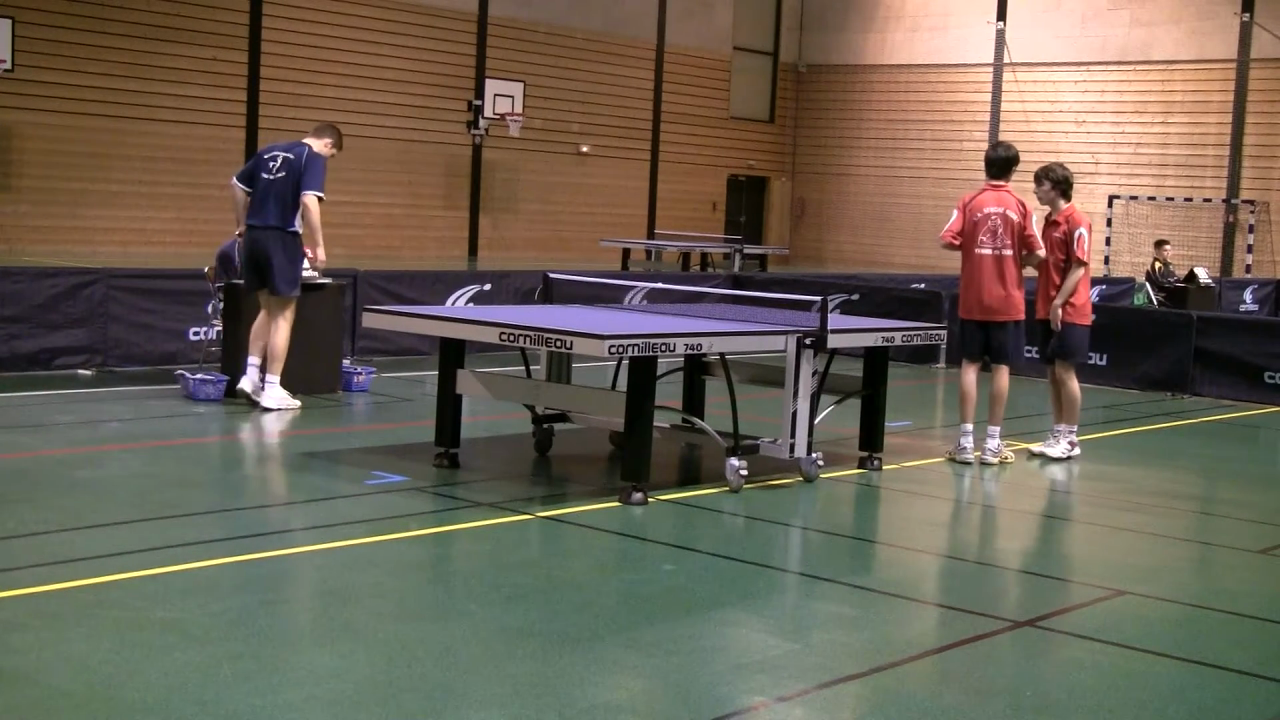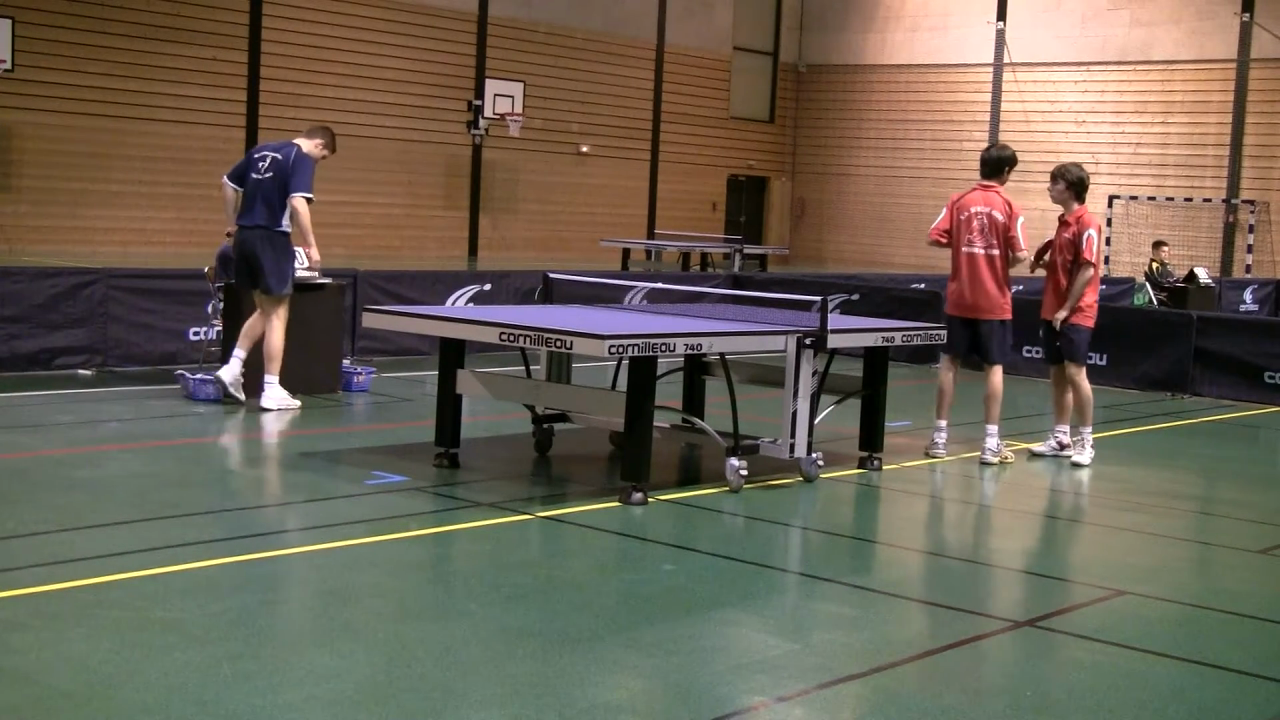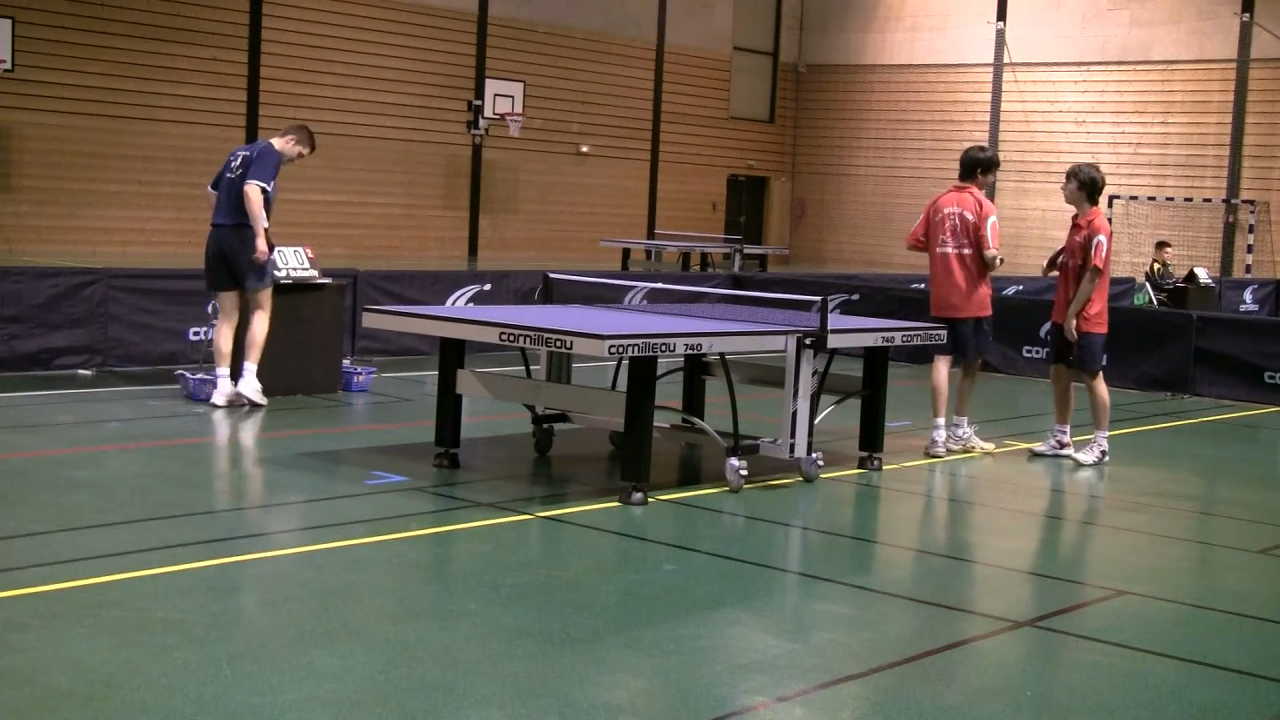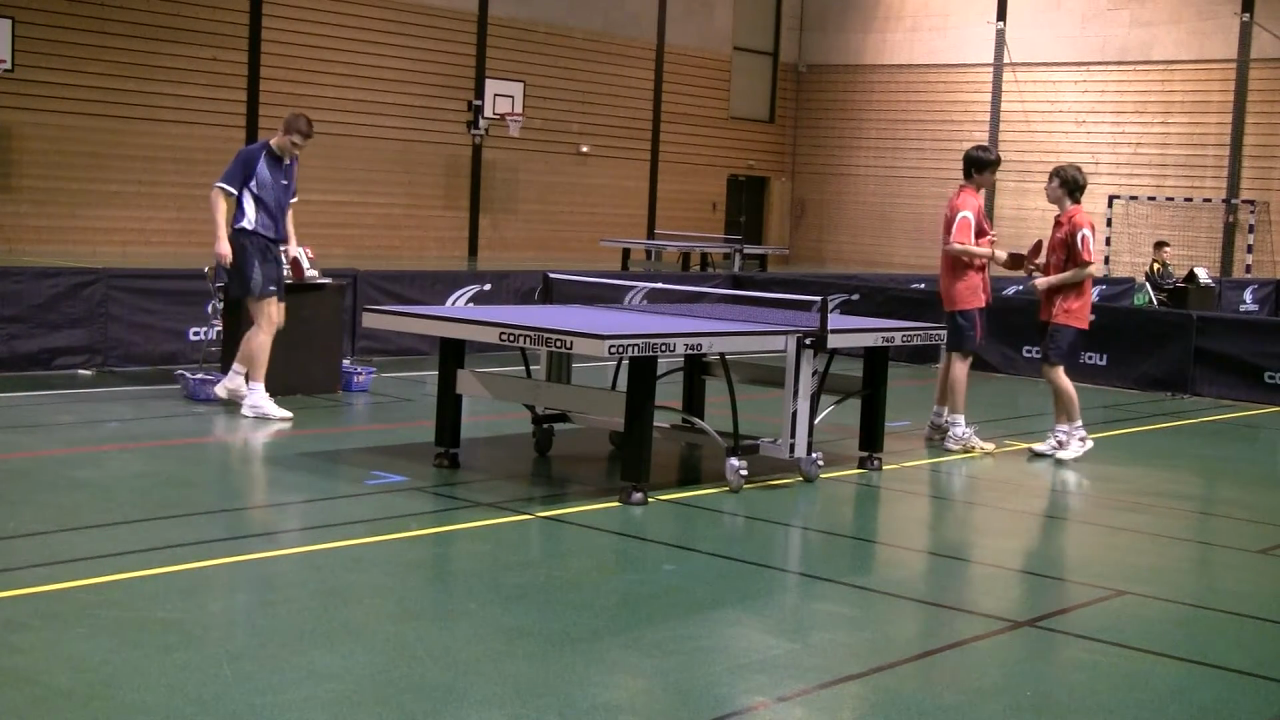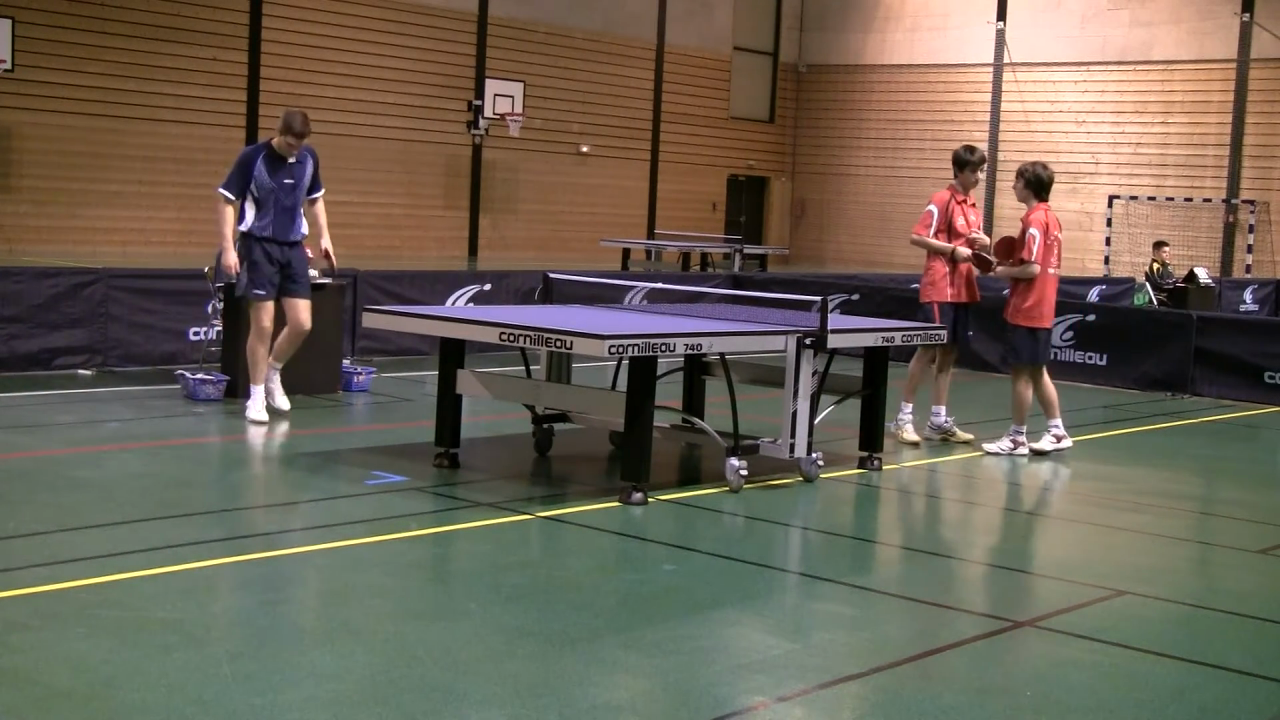
dt=0.7s
person 1, frame 1
left shoulder: (969, 202)
right shoulder: (1020, 206)
left elbow: (947, 241)
right elbow: (1038, 254)
left hip: (973, 301)
right hip: (1007, 303)
left knee: (969, 368)
right knee: (1001, 369)
left ankle: (965, 441)
right ankle: (992, 444)
person 1, frame 2
left shoulder: (958, 201)
right shoulder: (1009, 207)
left elbow: (935, 238)
right elbow: (1020, 255)
right wrist: (1003, 261)
left hip: (959, 299)
right hip: (994, 302)
left knee: (949, 363)
right knee: (994, 368)
left ankle: (939, 436)
right ankle: (991, 443)
person 1, frame 3
left shoulder: (938, 202)
right shoulder: (983, 206)
left elbow: (914, 243)
right elbow: (990, 254)
right wrist: (995, 263)
left hip: (942, 298)
right hip: (973, 298)
left knee: (942, 361)
right knee: (970, 363)
left ankle: (938, 434)
right ankle: (959, 432)
person 1, frame 4
left shoulder: (959, 199)
right shoulder: (969, 203)
right elbow: (955, 247)
left wrist: (984, 241)
right wrist: (991, 253)
left hip: (955, 289)
right hip: (966, 290)
left knee: (951, 355)
right knee: (962, 357)
left ankle: (938, 422)
right ankle: (958, 432)
person 1, frame 5
left shoulder: (973, 206)
right shoulder: (942, 200)
right elbow: (917, 237)
left wrist: (982, 242)
right wrist: (953, 250)
left hip: (963, 289)
right hip: (939, 288)
left knee: (948, 352)
right knee: (927, 350)
left ankle: (938, 421)
right ankle: (904, 417)
person 2, frame 1
left shoulder: (1077, 221)
right shoulder: (1049, 221)
left elbow: (1079, 268)
left wrist: (1058, 303)
left hip: (1070, 311)
right hip: (1049, 310)
left knee: (1066, 372)
right knee: (1053, 373)
left ankle: (1070, 439)
right ankle: (1058, 435)
person 2, frame 2
left shoulder: (1087, 223)
right shoulder: (1063, 222)
left elbow: (1087, 270)
left wrist: (1067, 308)
right wrist: (1042, 262)
left hip: (1076, 312)
right hip: (1054, 311)
left knee: (1075, 372)
right knee: (1057, 374)
left ankle: (1086, 440)
right ankle: (1061, 438)
person 2, frame 3
left shoulder: (1098, 227)
right shoulder: (1077, 222)
left elbow: (1093, 277)
left wrist: (1073, 315)
right wrist: (1057, 265)
left hip: (1087, 318)
right hip: (1064, 315)
left knee: (1092, 377)
right knee: (1059, 374)
left ankle: (1100, 445)
right ankle: (1061, 438)
person 2, frame 4
left shoulder: (1079, 223)
right shoulder: (1061, 221)
left elbow: (1088, 269)
left wrist: (1049, 281)
right wrist: (1041, 267)
left hip: (1068, 313)
right hip: (1053, 311)
left knee: (1053, 370)
right knee: (1056, 372)
left ankle: (1079, 434)
right ankle: (1061, 436)
person 2, frame 5
left shoulder: (1033, 220)
right shoulder: (1050, 218)
left elbow: (1031, 268)
left wrist: (1004, 272)
right wrist: (1011, 265)
left hip: (1025, 311)
right hip: (1041, 310)
left knee: (1021, 372)
right knee: (1037, 372)
left ankle: (1017, 438)
right ankle: (1057, 431)
person 3, frame 1
left shoulder: (268, 151)
right shoulder: (313, 158)
left elbow: (237, 186)
right elbow: (308, 201)
left wrist: (243, 225)
right wrist: (318, 246)
left hip: (254, 237)
right hip: (281, 239)
left knee: (266, 313)
right knee: (282, 316)
left ankle: (251, 377)
right ankle: (272, 390)
person 3, frame 2
left shoulder: (260, 151)
right shoulder: (301, 159)
left elbow: (228, 184)
right elbow: (297, 203)
left wrist: (234, 224)
right wrist: (311, 245)
left hip: (245, 237)
right hip: (271, 240)
left knee: (264, 311)
right knee: (276, 316)
left ankle: (233, 368)
right ankle: (272, 390)
person 3, frame 3
left shoulder: (242, 153)
right shoulder: (270, 154)
left elbow: (214, 190)
right elbow: (250, 191)
right wrist: (260, 236)
left hip: (219, 236)
right hip: (244, 238)
left knee: (227, 316)
right knee: (261, 309)
left ankle: (223, 387)
right ankle: (249, 380)
person 3, frame 4
left shoulder: (291, 164)
right shoulder: (252, 155)
right elbow: (219, 193)
left wrist: (291, 241)
right wrist: (221, 238)
left hip: (270, 246)
right hip: (250, 244)
left knee: (274, 322)
right knee: (267, 322)
left ankle: (233, 381)
right ankle: (256, 398)
person 3, frame 5
left shoulder: (309, 158)
right shoulder: (252, 158)
left elbow: (313, 199)
right elbow: (226, 202)
left wrist: (324, 236)
right wrist: (227, 247)
left hip: (293, 248)
right hip: (258, 246)
left knee: (301, 324)
right knee: (262, 326)
left ankle: (272, 374)
right ankle: (257, 396)
